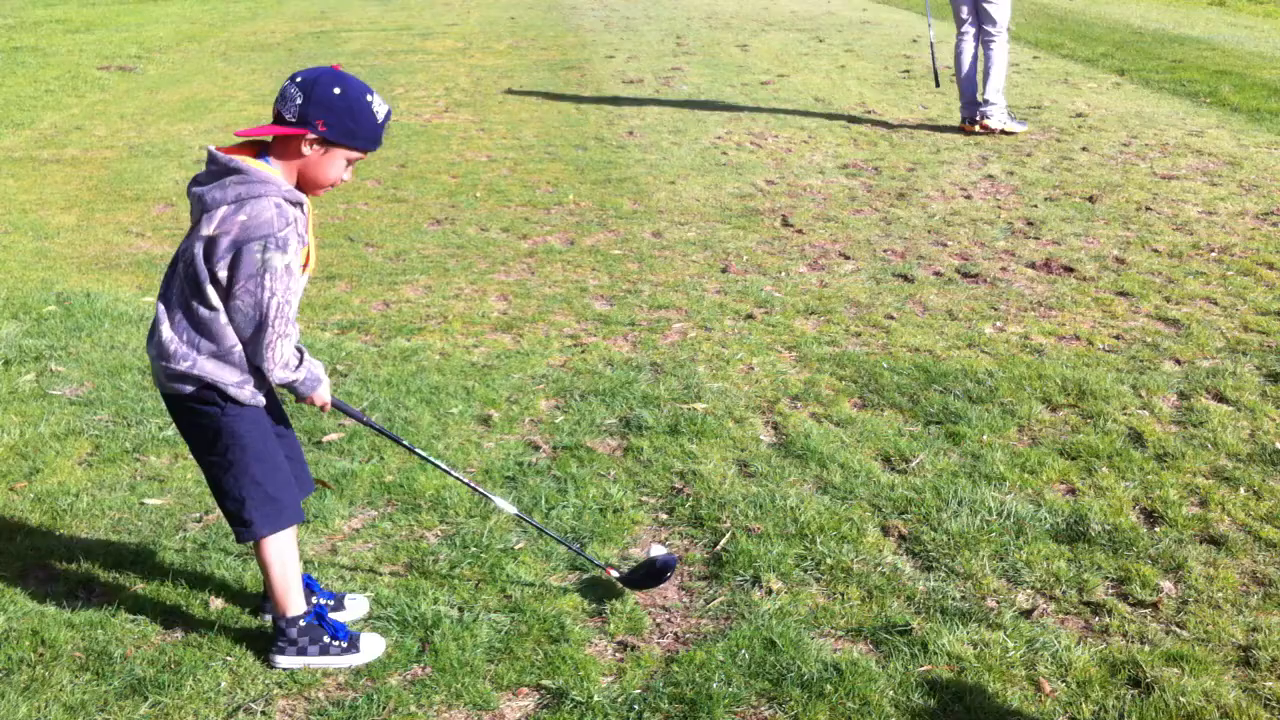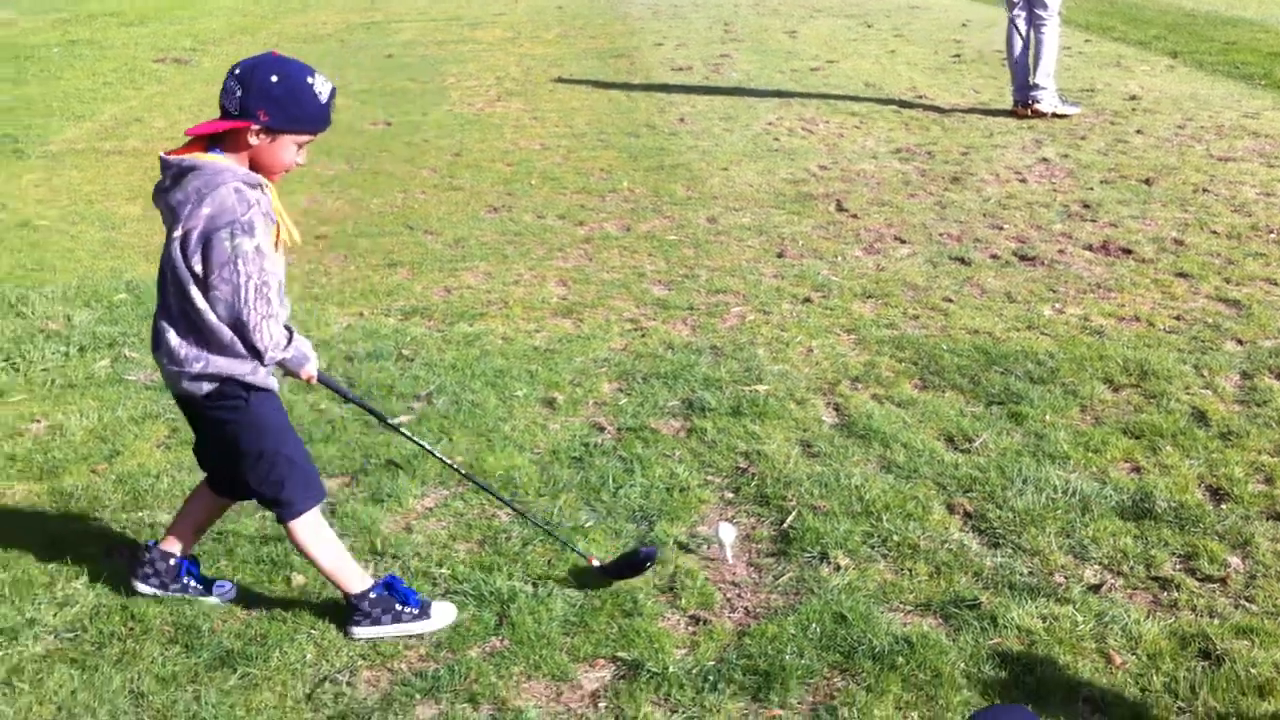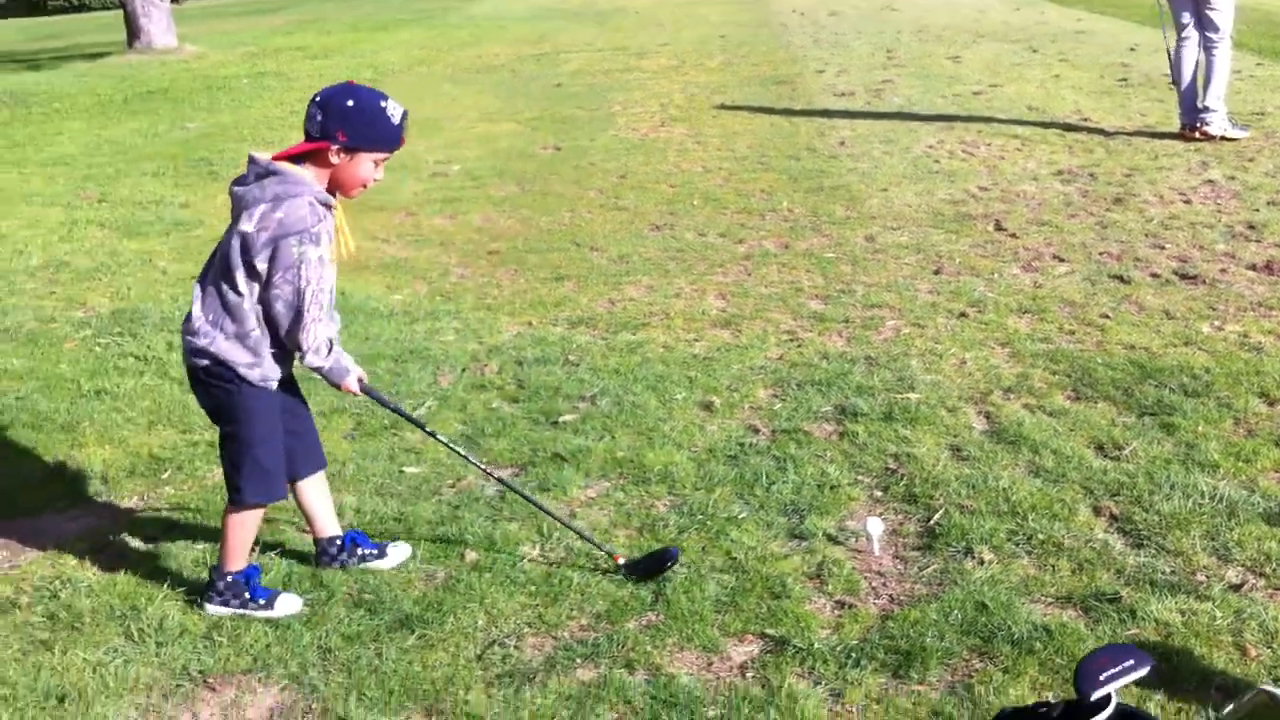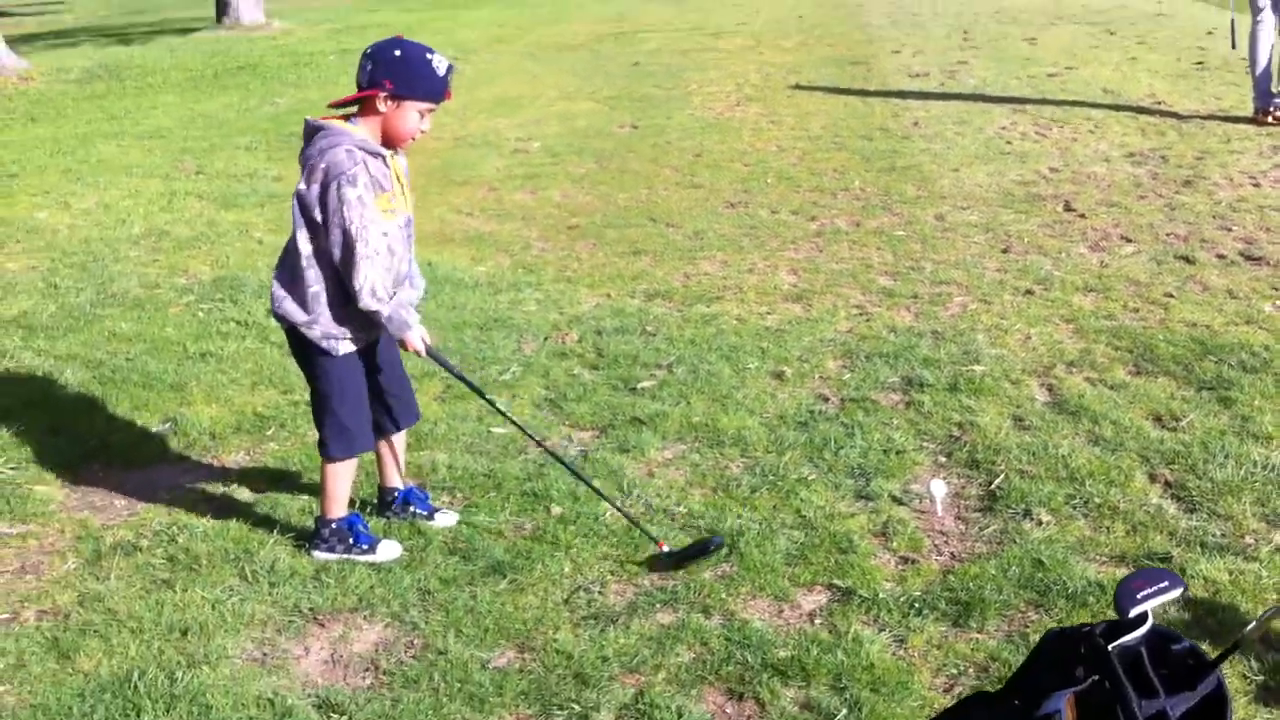
dt=0.5s
person 1, frame 1
left shoulder: (249, 185)
right shoulder: (270, 220)
right elbow: (265, 331)
left wrist: (297, 368)
right wrist: (308, 378)
left hip: (222, 365)
right hip: (212, 378)
left knee: (285, 478)
right knee: (269, 500)
left ankle: (289, 589)
right ankle: (298, 631)
person 1, frame 2
left shoulder: (214, 178)
right shoulder: (234, 208)
right elbow: (252, 315)
left wrist: (286, 348)
right wrist: (297, 355)
left hip: (202, 360)
right hip: (222, 372)
left knee: (239, 473)
right knee: (296, 489)
left ankle: (164, 563)
right ankle: (369, 601)
person 1, frame 3
left shoulder: (291, 190)
right shoulder: (301, 220)
right elbow: (300, 315)
left wrist: (333, 352)
right wrist: (338, 367)
left hip: (253, 350)
right hip: (233, 358)
left knee: (301, 449)
right knee: (259, 475)
left ankle: (337, 544)
right ankle: (230, 584)
person 1, frame 4
left shoulder: (387, 156)
right shoulder: (346, 165)
left elbow: (396, 246)
right elbow: (361, 261)
left wrist: (403, 304)
right wrist: (402, 321)
left hip: (363, 314)
right hip: (326, 319)
left knee: (391, 410)
right knee: (348, 428)
left ankle: (395, 495)
right ankle: (333, 530)
